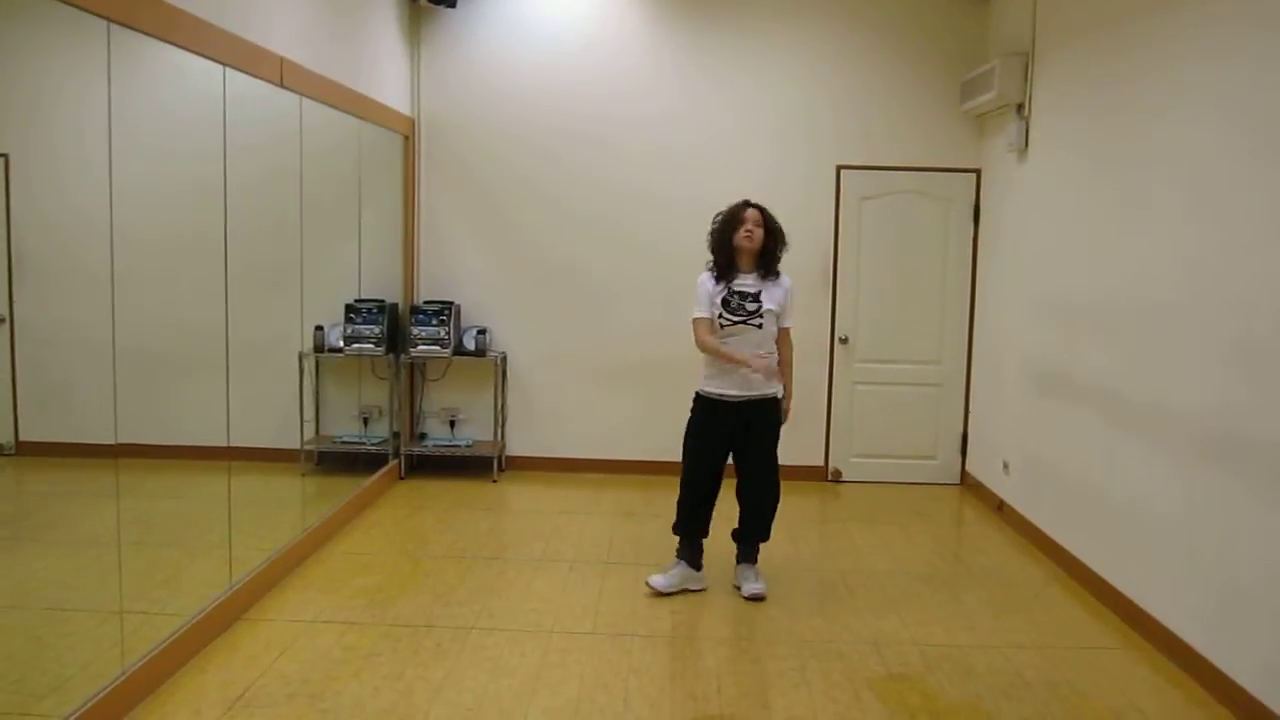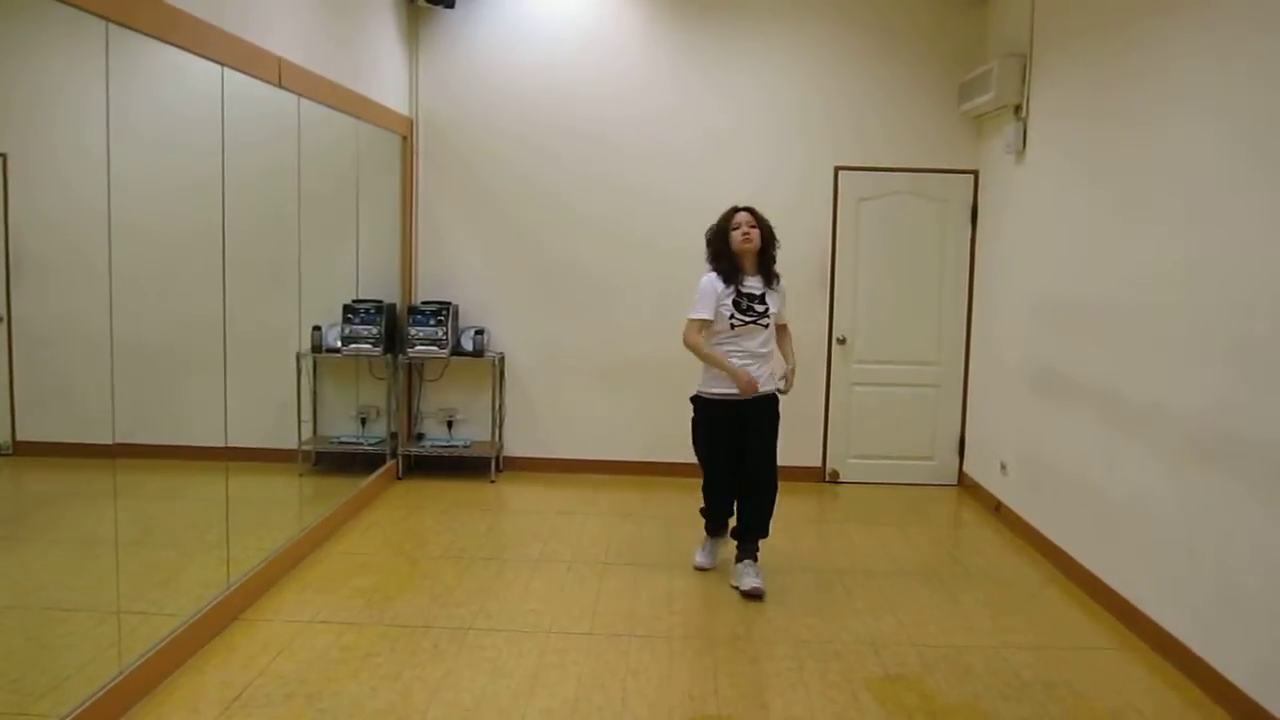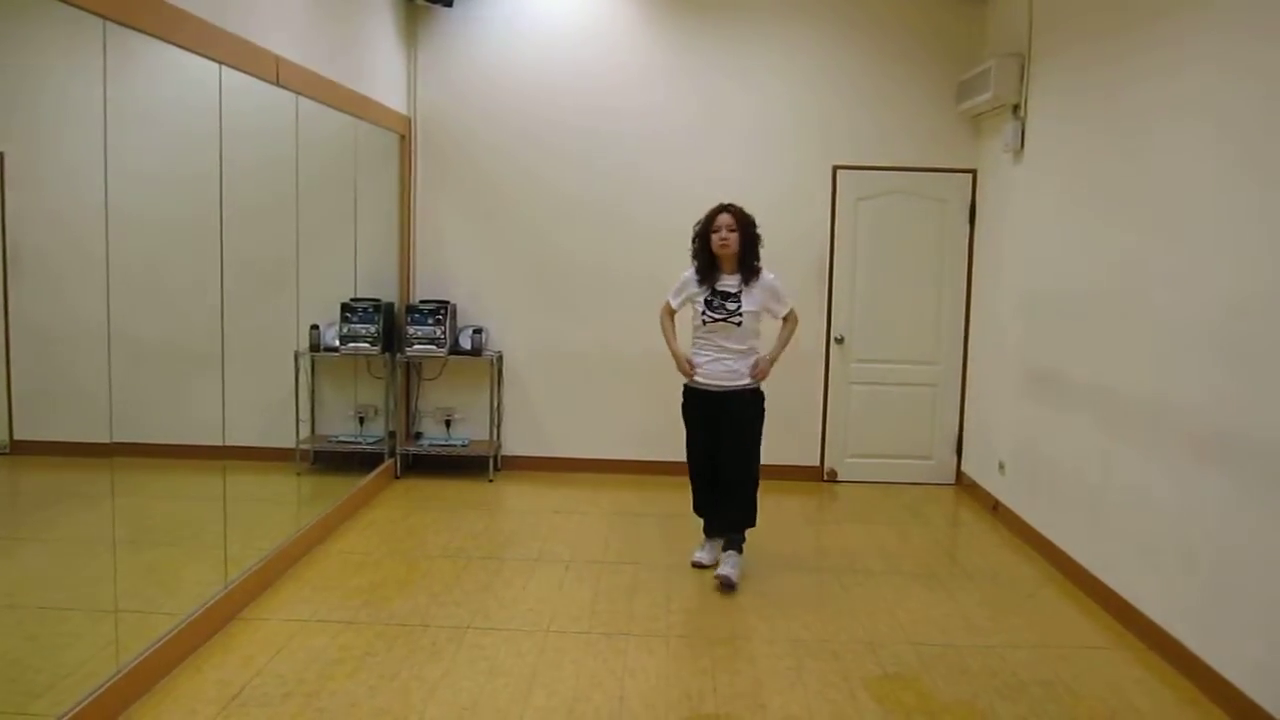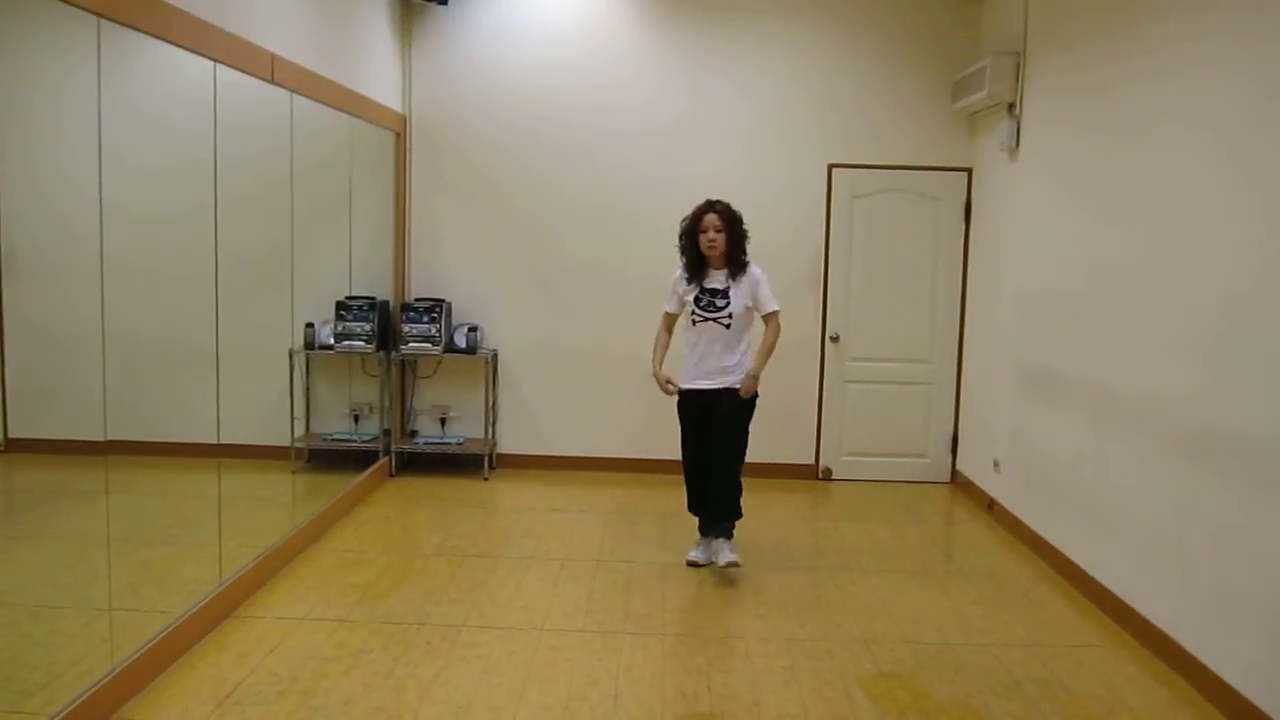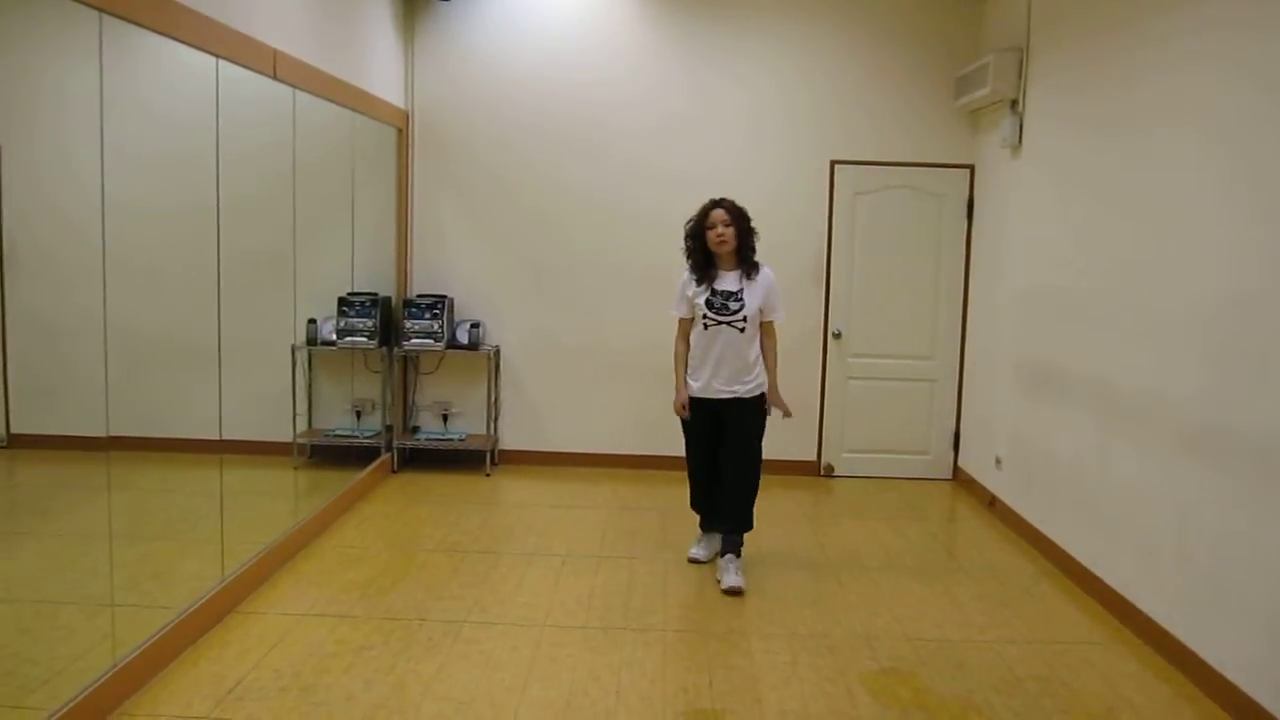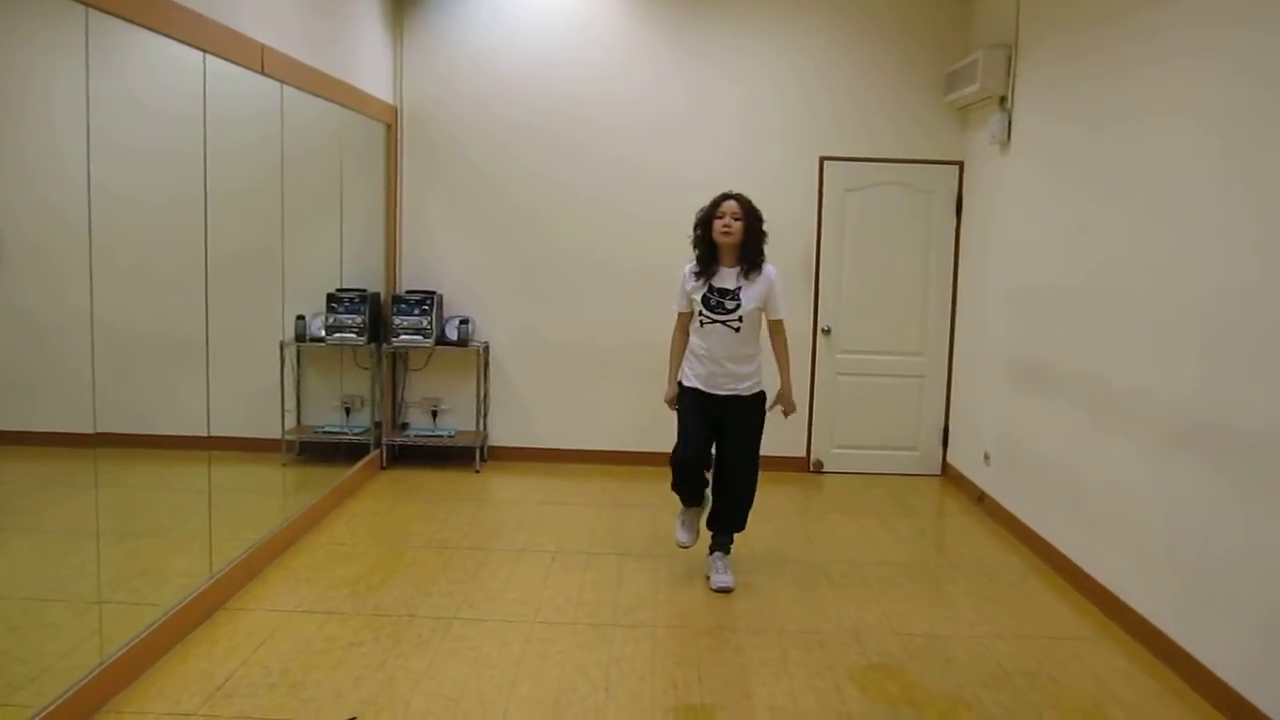
dt=0.4s
person 1, frame 1
left shoulder: (778, 284)
right shoulder: (710, 281)
left elbow: (783, 342)
right elbow: (702, 339)
left wrist: (788, 393)
right wrist: (747, 361)
left hip: (761, 402)
right hip: (714, 399)
left knee: (759, 487)
right knee: (697, 479)
left ankle: (747, 565)
right ankle: (688, 565)
person 1, frame 2
left shoulder: (774, 285)
right shoulder: (713, 282)
right elbow: (691, 336)
left wrist: (789, 365)
right wrist: (731, 370)
left hip: (761, 399)
right hip: (716, 398)
left knee: (759, 479)
right knee: (718, 476)
left ankle: (746, 559)
right ankle: (714, 534)
person 1, frame 3
left shoulder: (763, 281)
right shoulder: (694, 278)
left elbow: (791, 319)
right elbow: (666, 312)
left wrist: (772, 357)
right wrist: (676, 353)
left hip: (743, 391)
right hip: (700, 389)
left knee: (740, 468)
right knee: (703, 466)
left ankle: (733, 551)
right ankle: (713, 535)
person 1, frame 4
left shoulder: (750, 276)
right shoulder: (685, 278)
left elbow: (772, 324)
right elbow: (666, 325)
left wrist: (756, 371)
right wrist: (657, 365)
left hip: (734, 388)
right hip: (693, 388)
left knee: (726, 461)
right knee: (696, 463)
left ankle: (724, 537)
right ankle: (707, 533)
person 1, frame 5
left shoulder: (762, 279)
right shoulder: (693, 280)
left elbow: (767, 336)
right elbow: (683, 337)
left wrist: (773, 388)
right wrist: (680, 387)
left hip: (746, 395)
right hip: (701, 394)
left knee: (740, 473)
right knee: (702, 469)
left ankle: (731, 555)
right ankle: (710, 531)
person 1, frame 6
left shoulder: (765, 276)
right shoulder: (694, 273)
left elbow: (776, 331)
right elbow: (682, 328)
left wrist: (786, 385)
right wrist: (671, 381)
left hip: (744, 392)
right hip: (697, 387)
left knee: (737, 474)
right knee: (688, 459)
left ankle: (720, 552)
right ankle: (693, 505)
